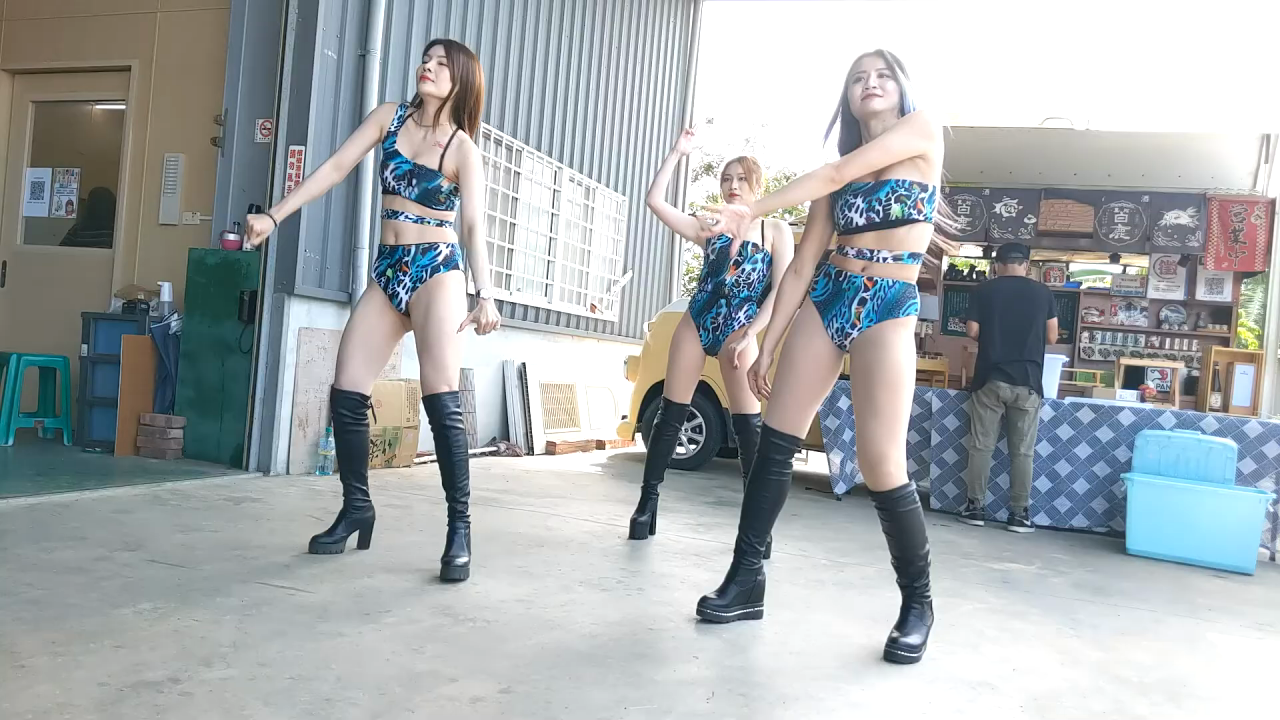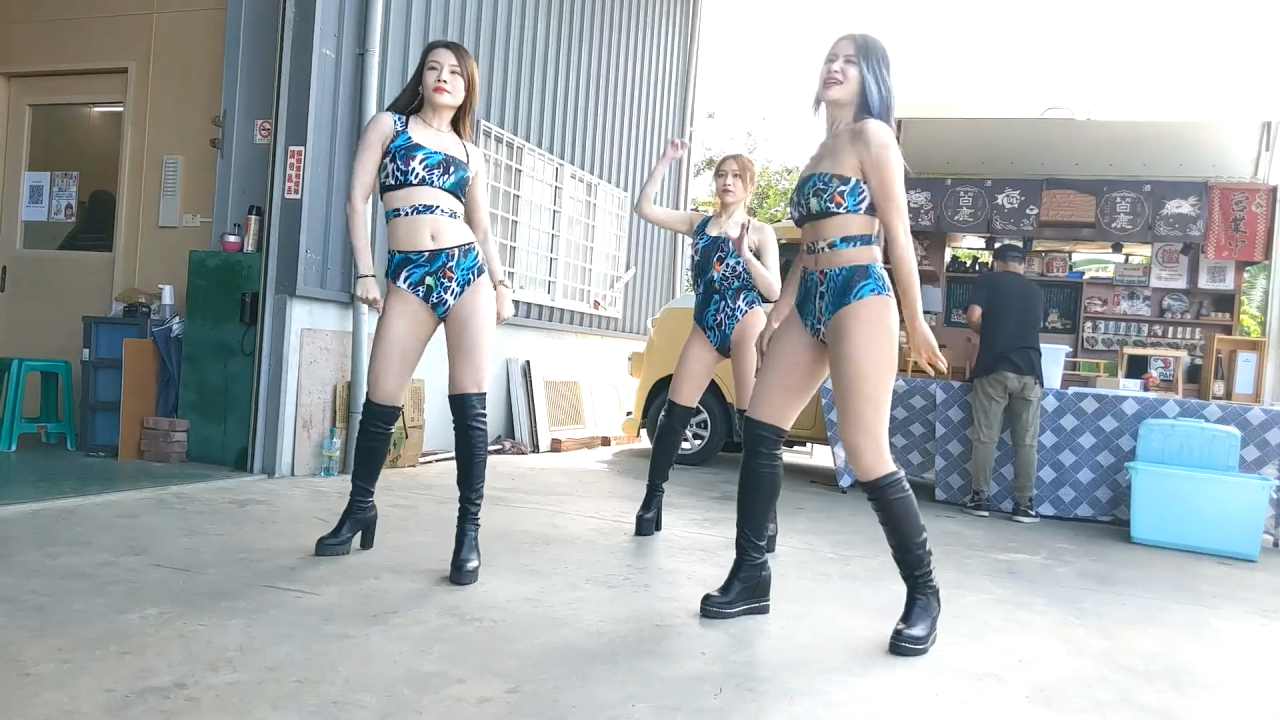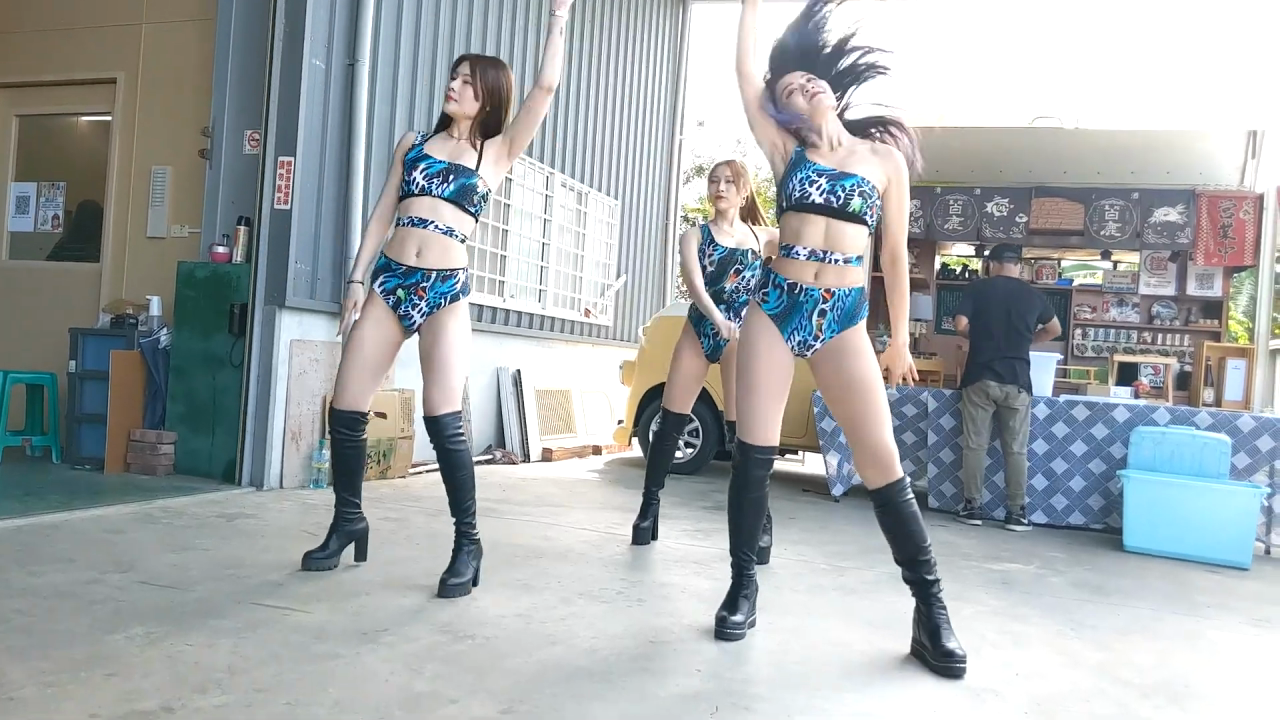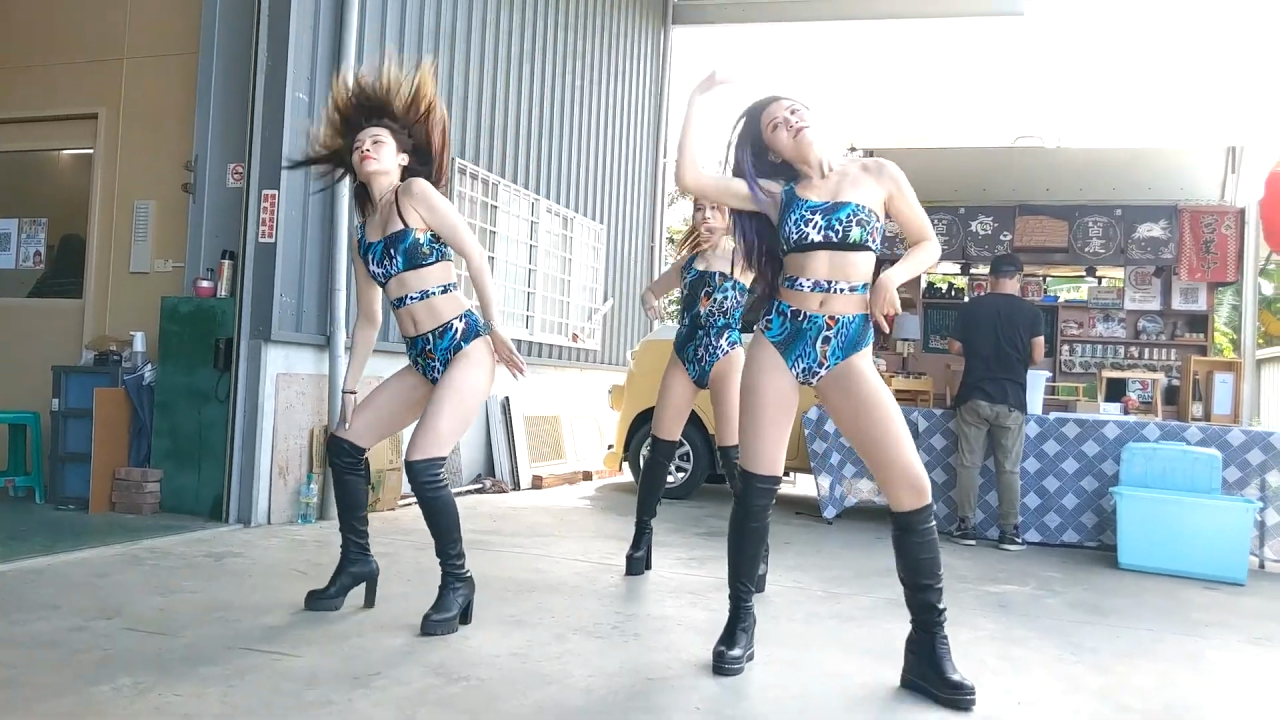
dt=0.5s
person 1, frame 1
left shoulder: (922, 133)
right shoulder: (833, 183)
left elbow: (833, 176)
right elbow: (803, 263)
left wrist: (749, 210)
right wrist: (768, 344)
left hip: (889, 313)
right hip: (828, 303)
left knee: (881, 465)
right knee: (774, 439)
left ankle: (917, 604)
right ankle: (745, 579)
person 1, frame 2
left shoulder: (872, 134)
right shoulder: (823, 153)
left elbow: (897, 230)
left wrist: (914, 321)
right wrist: (779, 309)
left hip: (860, 299)
right hip: (810, 303)
left knee: (866, 456)
right knee: (759, 430)
left ankle: (922, 593)
right ankle: (750, 573)
person 1, frame 3
left shoulder: (889, 158)
right shoulder: (788, 153)
left elbow: (895, 255)
right elbow: (746, 71)
left wrist: (901, 340)
left hip: (844, 318)
right hip: (777, 308)
left knee: (882, 465)
right knee: (753, 452)
left ankle: (930, 612)
right ankle: (743, 587)
person 1, frame 4
left shoulder: (880, 175)
right shoulder: (774, 194)
left elbow: (928, 243)
right elbow: (690, 179)
left wrist: (894, 275)
right wrist: (698, 97)
left hip: (848, 347)
right hip: (781, 339)
left knee: (910, 485)
right knee: (756, 484)
left ankle: (929, 647)
right ankle: (740, 619)
person 2, frame 1
left shoulder: (465, 149)
right shoulder: (388, 119)
left elbow: (473, 225)
right elbow: (332, 171)
left wrist: (484, 296)
right wrist: (273, 215)
left hip: (436, 273)
right hip: (388, 272)
left knee: (441, 401)
right knee: (346, 395)
left ankle: (459, 527)
right ankle: (357, 507)
person 2, frame 2
left shoulder: (467, 151)
right shoulder: (388, 124)
right elbow: (356, 198)
left wrist: (500, 282)
right wrist: (365, 271)
left hip: (466, 272)
right hip: (408, 276)
left knee: (469, 405)
right knee: (381, 404)
left ankle: (469, 529)
right ankle: (360, 508)
person 2, frame 3
left shoulder: (497, 152)
right shoulder: (418, 140)
left elbow: (546, 85)
right elbow: (379, 214)
right wrist: (356, 280)
left hip: (446, 294)
right hip: (390, 289)
left knee: (441, 419)
right knee: (345, 409)
left ankle: (467, 543)
right ankle: (347, 521)
person 2, frame 4
left shoulder: (418, 192)
right shoulder: (364, 233)
left elbow: (474, 254)
right elbow: (368, 319)
left wrist: (495, 330)
right wrist: (350, 390)
left hip: (464, 345)
right hip: (422, 358)
left knee: (422, 462)
right knee: (344, 444)
left ankle: (456, 581)
right ankle: (356, 560)
person 3, frame 1
left shoulder: (777, 233)
right shoulder: (709, 230)
left elbow: (779, 296)
right elbow: (655, 203)
left wrist: (747, 337)
right wrist: (675, 155)
left hip: (739, 333)
right hip: (695, 326)
left knee: (748, 426)
right knee: (671, 415)
right ankle: (647, 502)
person 3, frame 2
left shoulder: (759, 231)
right shoulder: (699, 224)
left elbow: (773, 291)
right elbow: (644, 208)
left wrist: (746, 254)
right wrist: (666, 160)
left hip: (745, 324)
right hip: (704, 329)
right knee: (673, 415)
left ankle: (764, 513)
right ankle: (652, 500)
person 3, frame 3
left shoulder: (759, 236)
right shoulder: (696, 233)
right elbow: (694, 283)
right wrist: (717, 318)
left hip: (740, 333)
right hip: (698, 332)
left knee: (740, 429)
right knee: (670, 421)
left ankle: (760, 521)
right ankle: (649, 505)
person 3, frame 4
left shoulder: (743, 258)
right shoulder: (685, 263)
right elbow: (652, 290)
right wrist: (648, 300)
left hip: (726, 361)
right hip: (683, 361)
left knee: (733, 456)
right knee: (659, 449)
right ankle: (642, 534)
person 4, frame 1
left shoulder: (984, 290)
right shoulder: (1043, 293)
left elbow: (972, 331)
right elbow: (1052, 337)
left hip: (989, 378)
right hip: (1027, 381)
left knee: (981, 446)
right knee: (1022, 451)
left ankle: (975, 507)
right ankle: (1019, 514)
person 4, frame 2
left shoulder: (988, 280)
right shoulder: (1035, 290)
left elbow: (974, 317)
left hip: (993, 369)
right hip: (1029, 370)
left knee: (985, 437)
right knee: (1026, 442)
left ankle: (980, 498)
right ankle: (1024, 503)
person 4, frame 3
left shoulder: (977, 288)
right shoulder: (1034, 296)
left elbow: (960, 326)
right elbow: (1053, 331)
left hip: (980, 377)
right hip: (1016, 380)
left knee: (975, 445)
right knee: (1016, 450)
left ankle: (972, 507)
right ankle: (1016, 512)
person 4, frame 4
left shoulder: (971, 308)
right shoulder: (1031, 312)
left elbow: (955, 348)
right elbow: (1037, 358)
left hip: (973, 397)
right hip: (1010, 400)
left knee: (968, 464)
right knee: (1009, 468)
left ankle: (966, 526)
right ankle: (1009, 531)
